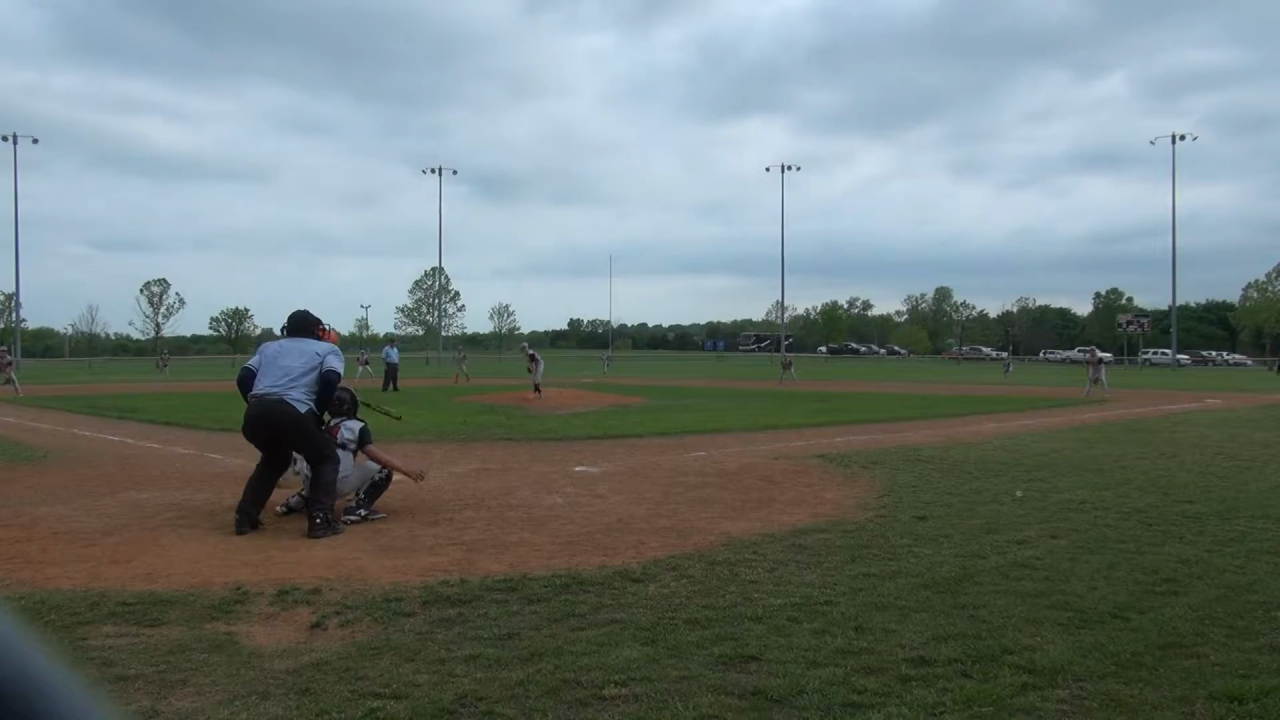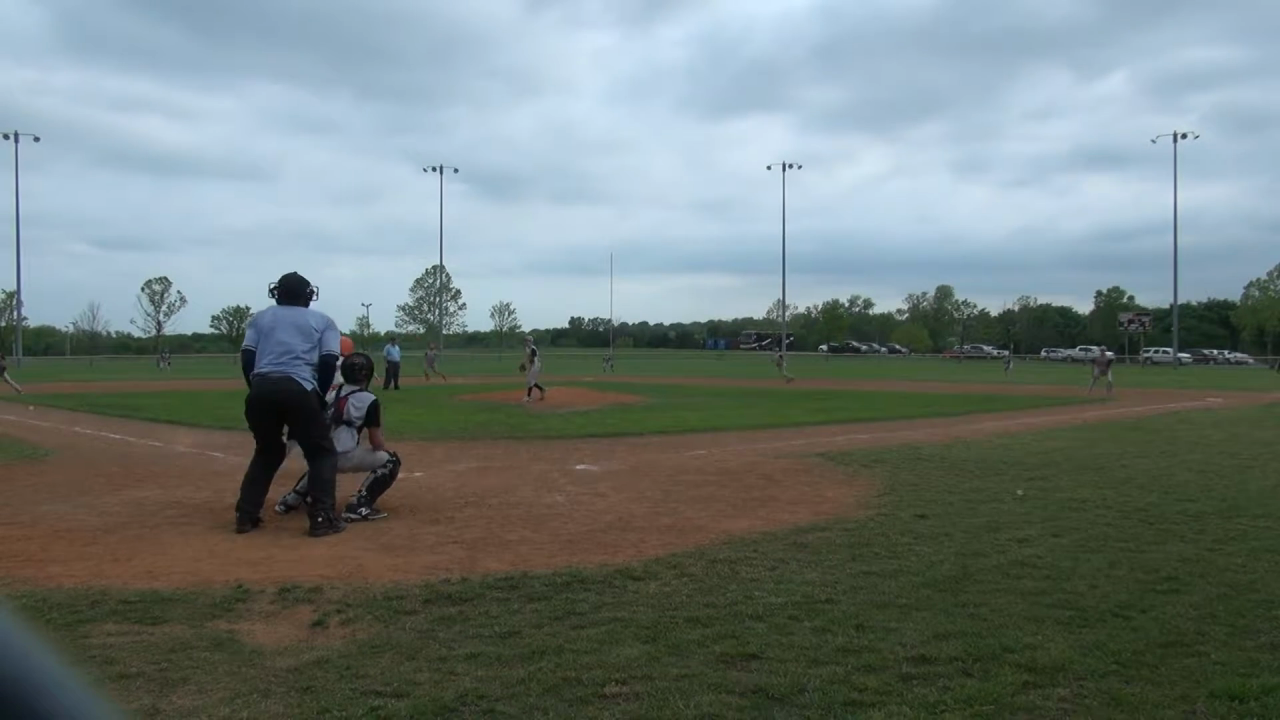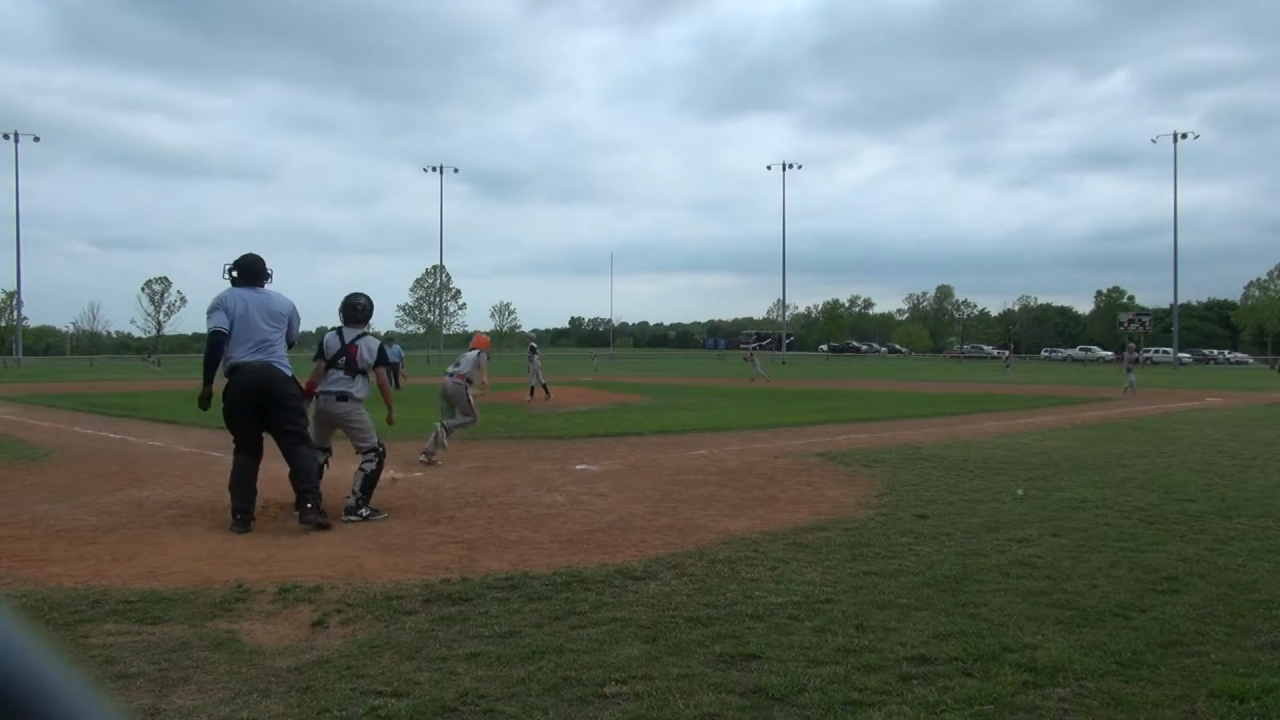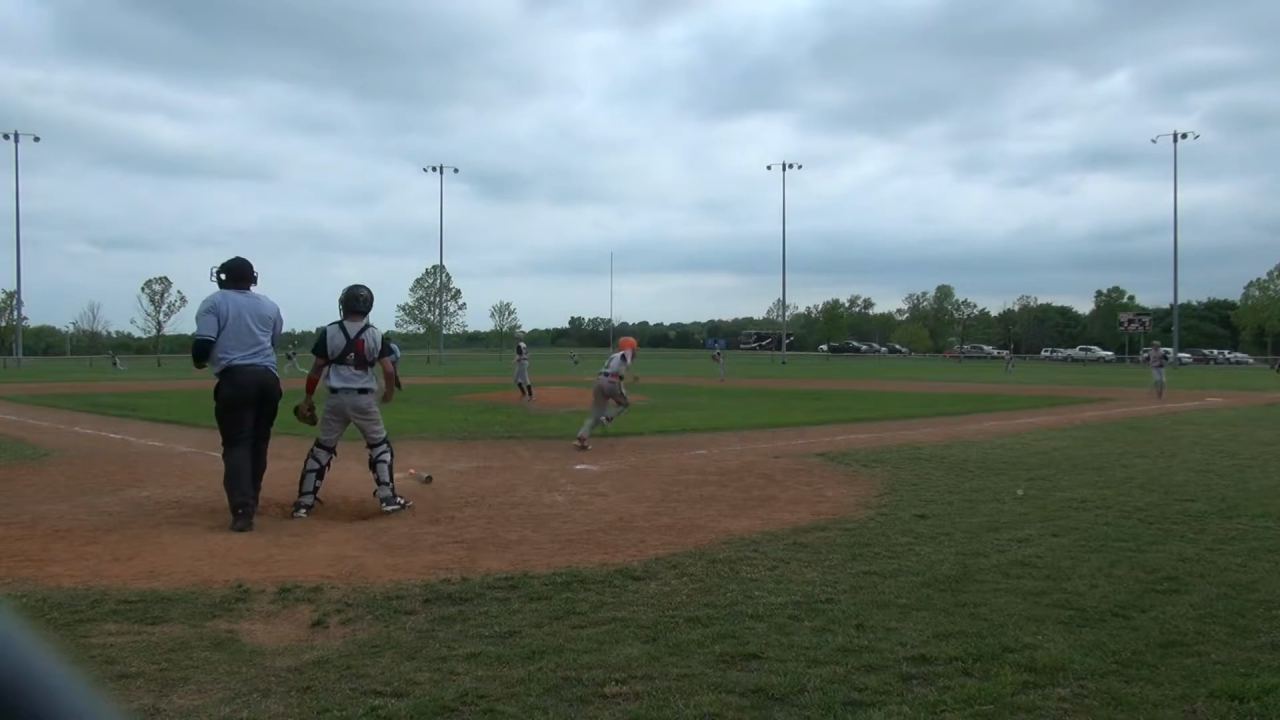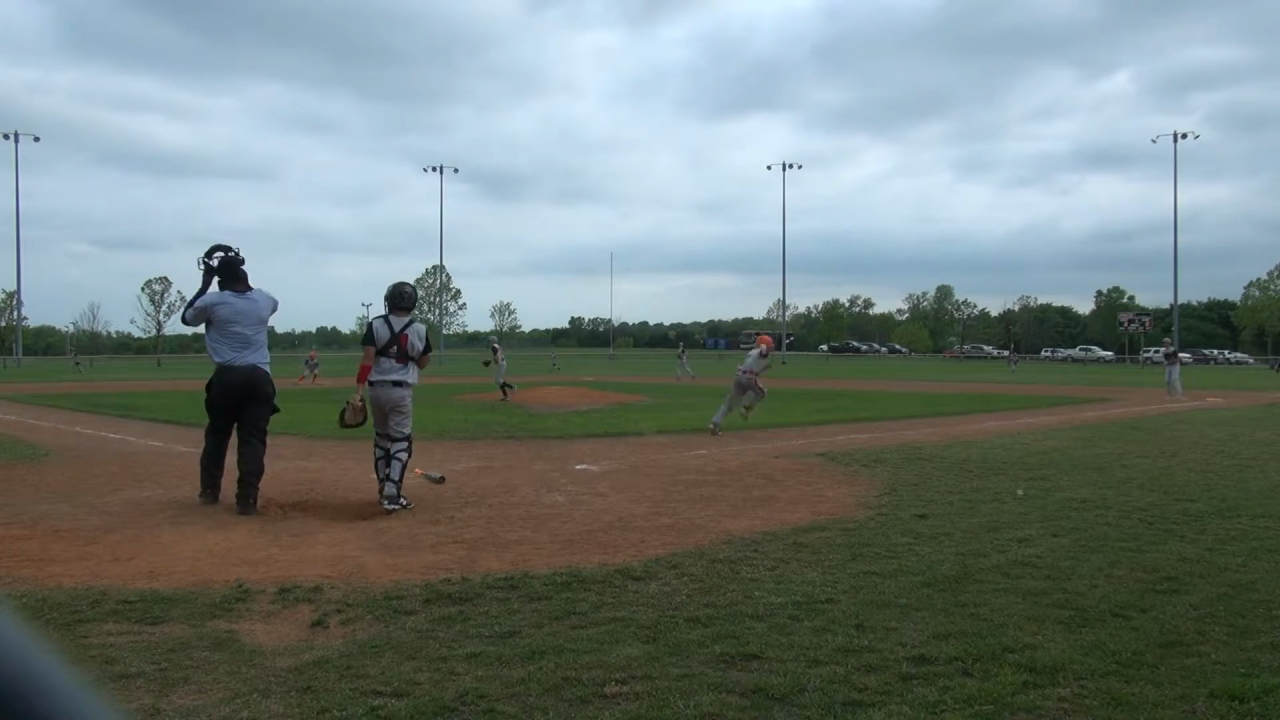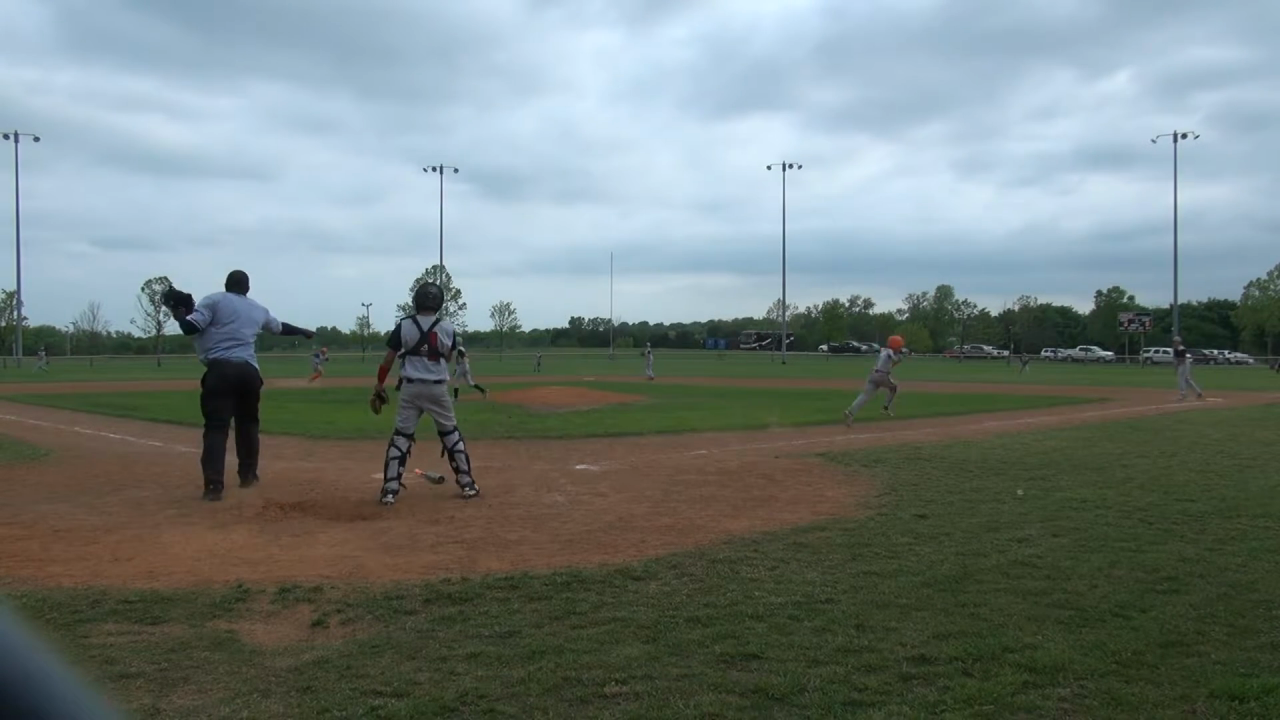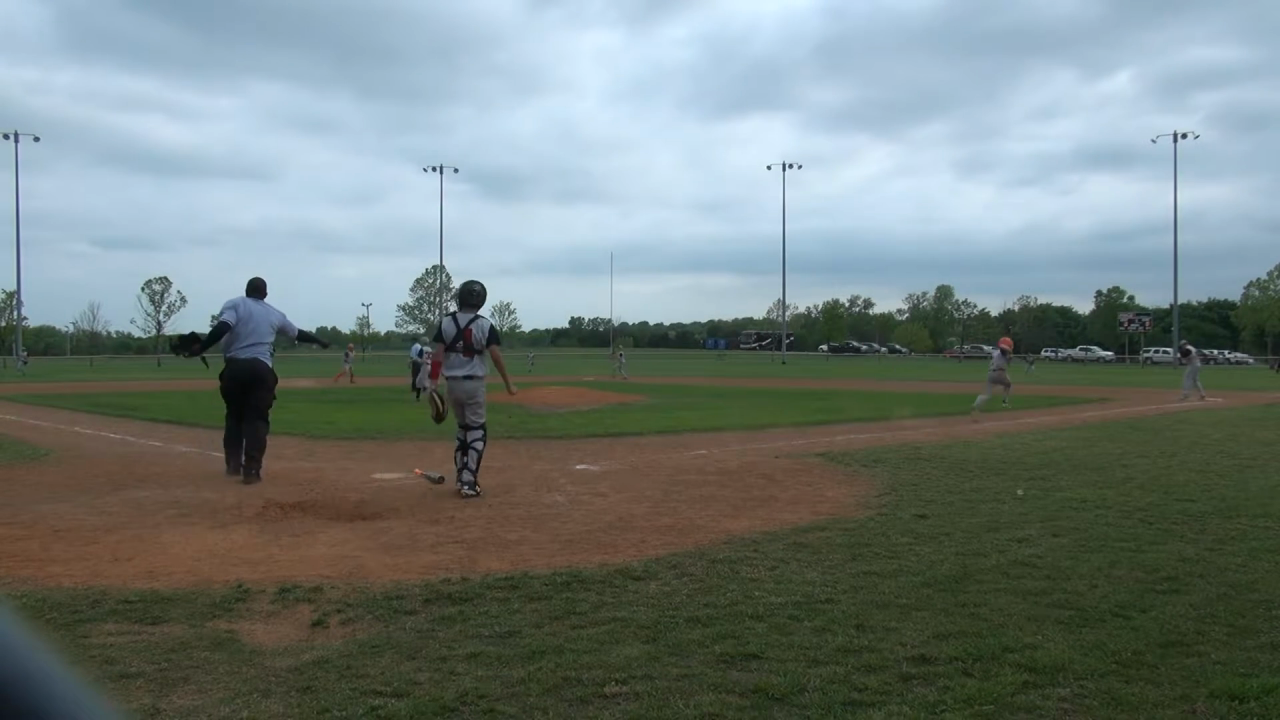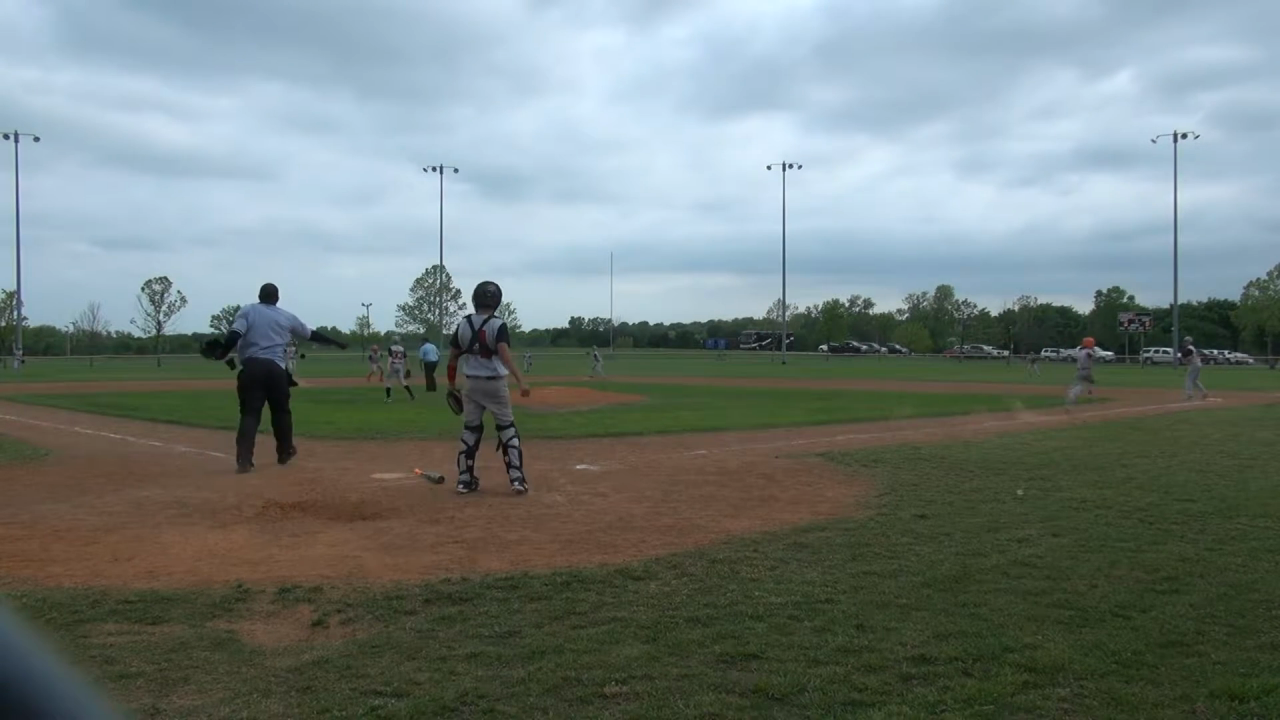
dt=0.5s
person 1, frame 1
left shoulder: (268, 347)
right shoulder: (329, 349)
left elbow: (244, 379)
right elbow: (330, 379)
right wrist: (317, 414)
left hip: (256, 414)
right hip: (293, 413)
left knee: (273, 460)
right knee: (326, 459)
left ankle: (245, 517)
right ankle: (320, 520)
person 1, frame 2
left shoulder: (260, 317)
right shoulder: (323, 321)
left elbow: (247, 360)
right elbow: (328, 362)
right wrist: (319, 396)
left hip: (261, 390)
right hip: (299, 390)
left knee: (267, 451)
right knee: (322, 453)
left ankle: (245, 515)
right ankle: (321, 517)
person 1, frame 3
left shoulder: (224, 300)
right shoulder: (284, 302)
left elbow: (216, 341)
left wrist: (207, 385)
left hip: (242, 379)
right hip: (278, 377)
left knee: (246, 449)
right knee: (297, 444)
left ankle: (242, 516)
right ankle: (310, 506)
person 1, frame 4
left shoulder: (214, 302)
right shoulder: (269, 306)
left elbow: (202, 344)
left wrist: (199, 361)
left hip: (235, 379)
right hip: (268, 377)
left knee: (237, 445)
right knee: (259, 442)
left ankle: (243, 509)
right ankle: (249, 502)
person 1, frame 5
left shoulder: (212, 300)
right shoulder: (265, 300)
left elbow: (187, 318)
left wrist: (205, 284)
right wrist: (237, 270)
left hip: (226, 376)
right hip: (258, 376)
left knee: (217, 433)
right knee: (253, 438)
left ankle: (210, 489)
right ankle: (248, 497)
person 1, frame 6
left shoulder: (213, 300)
right shoulder: (258, 309)
left elbow: (190, 328)
right elbow: (280, 328)
left wrist: (179, 315)
right wrist: (303, 332)
left hip: (219, 370)
right hip: (248, 370)
left knee: (216, 427)
right knee: (247, 423)
left ankle: (213, 484)
right ankle: (248, 473)
person 1, frame 7
left shoulder: (234, 304)
right shoulder: (275, 314)
left elbow: (223, 327)
right elbow: (297, 333)
left wrist: (201, 348)
right wrist: (318, 341)
left hip: (235, 367)
right hip: (261, 368)
left knee: (235, 416)
right knee: (257, 419)
left ankle: (234, 463)
right ankle: (251, 469)
person 1, frame 8
left shoulder: (247, 311)
right shoulder: (287, 317)
left elbow: (234, 335)
right elbow: (311, 335)
left wrist: (222, 353)
right wrist: (335, 342)
left hip: (252, 368)
right hip: (276, 369)
left knee: (250, 414)
right knee: (281, 412)
left ankle: (244, 460)
right ankle: (285, 452)
person 2, frame 1
left shoulder: (323, 428)
right shoulder: (358, 426)
right elbow: (373, 454)
right wrist: (406, 471)
left hip: (311, 481)
right hip: (337, 484)
right knee: (384, 467)
left ankle: (296, 502)
right ankle: (359, 508)
person 2, frame 2
left shoulder: (332, 394)
right shoulder: (370, 400)
right elbow: (376, 443)
right wrist: (383, 446)
right hip: (340, 457)
right knee: (390, 461)
left ankle: (292, 499)
right ankle: (360, 505)
person 2, frame 3
left shoulder: (329, 337)
right shoulder: (374, 344)
left elbow: (317, 374)
right elbow: (383, 381)
left wrist: (305, 404)
right wrist: (390, 410)
left hip: (324, 402)
right hip: (351, 405)
left knee: (318, 450)
right knee: (373, 452)
right ankle: (356, 506)
person 2, frame 4
left shoulder: (329, 332)
right shoulder: (375, 335)
left elbow: (317, 369)
right elbow: (389, 371)
left wrist: (308, 398)
right wrist: (389, 392)
left hip: (337, 399)
right hip: (365, 399)
left knee: (322, 449)
right knee: (380, 446)
left ankle: (304, 502)
right ankle: (388, 497)
person 2, frame 5
left shoulder: (375, 325)
right shoulder: (419, 330)
left elbow: (367, 359)
right elbow: (423, 363)
left wrist: (358, 391)
left hip: (376, 390)
right hip: (401, 391)
left knee: (382, 439)
right knee: (400, 442)
left ankle: (386, 490)
right ankle: (392, 496)
person 2, frame 6
left shoulder: (404, 326)
right shoulder: (447, 328)
left elbow: (388, 359)
left wrist: (379, 384)
left hip: (411, 388)
right hip: (438, 388)
left knee: (401, 437)
right knee: (451, 434)
left ankle: (390, 489)
right ankle: (466, 483)
person 2, frame 7
left shoulder: (446, 322)
right shoulder: (485, 325)
left elbow: (437, 354)
right elbow: (496, 356)
left wrist: (433, 383)
right wrist: (509, 384)
left hip: (452, 383)
right hip: (474, 384)
left knee: (463, 429)
right knee: (476, 431)
left ankle: (463, 479)
right ankle: (469, 483)
person 2, frame 8
left shoulder: (463, 325)
right shoulder: (498, 325)
left elbow: (453, 357)
right elbow: (504, 354)
left wrist: (451, 383)
right wrist: (521, 381)
left hip: (471, 384)
right hip: (495, 383)
left knee: (470, 430)
right knee: (507, 429)
left ankle: (464, 480)
right ankle: (516, 479)
